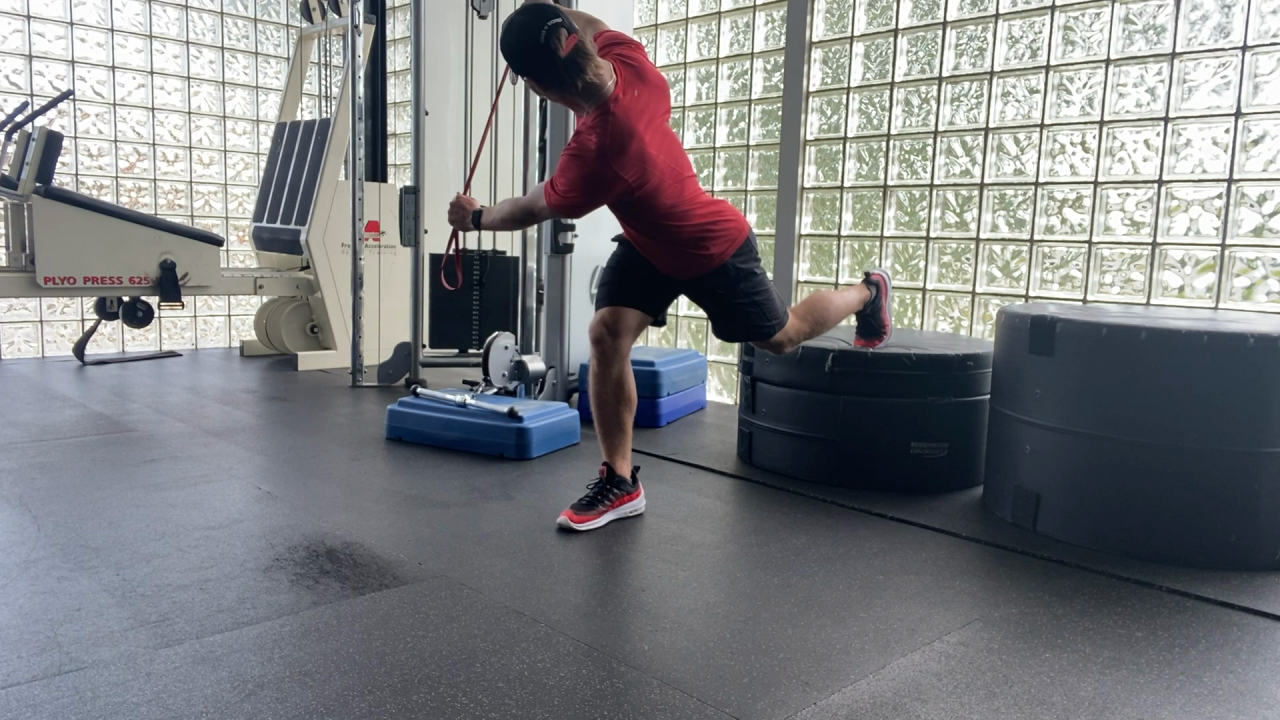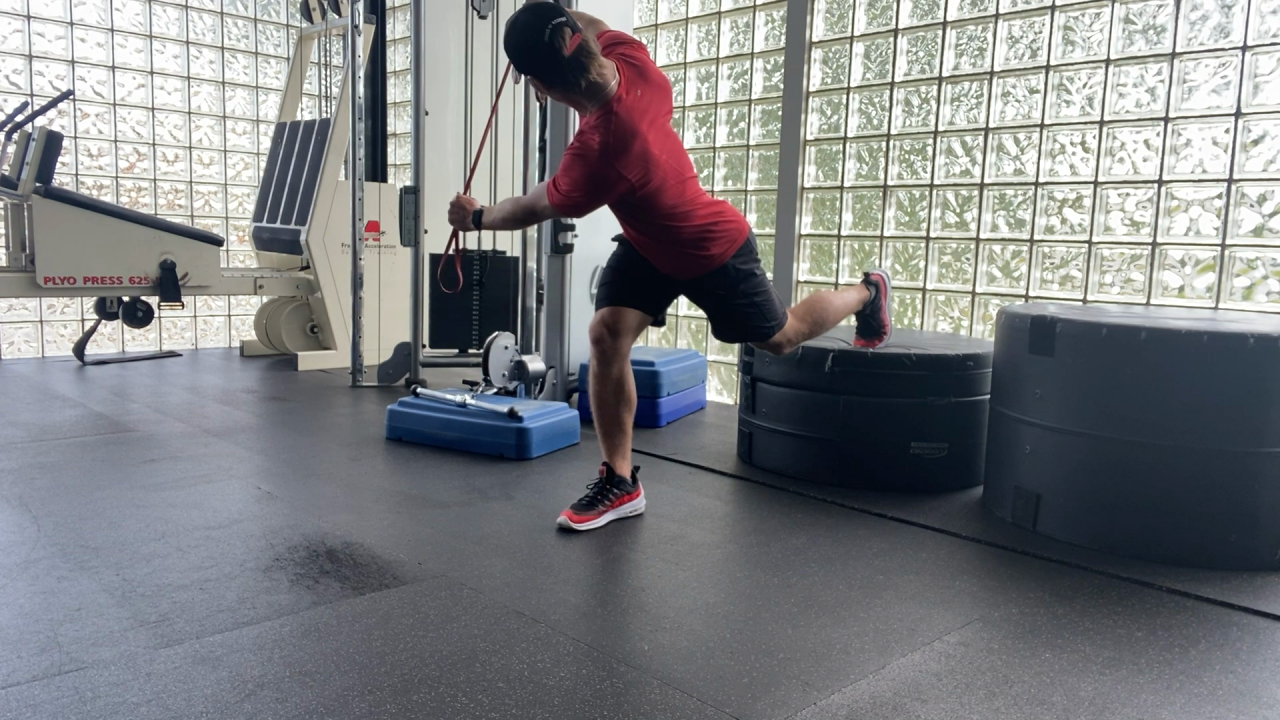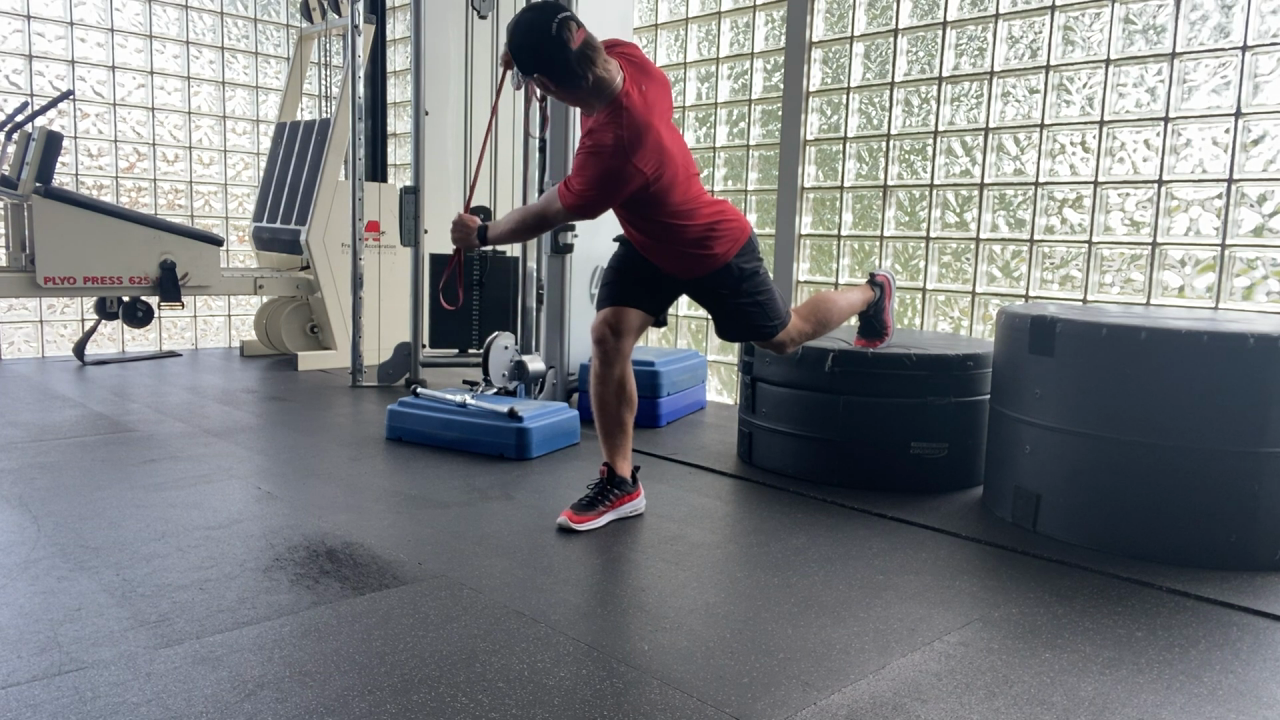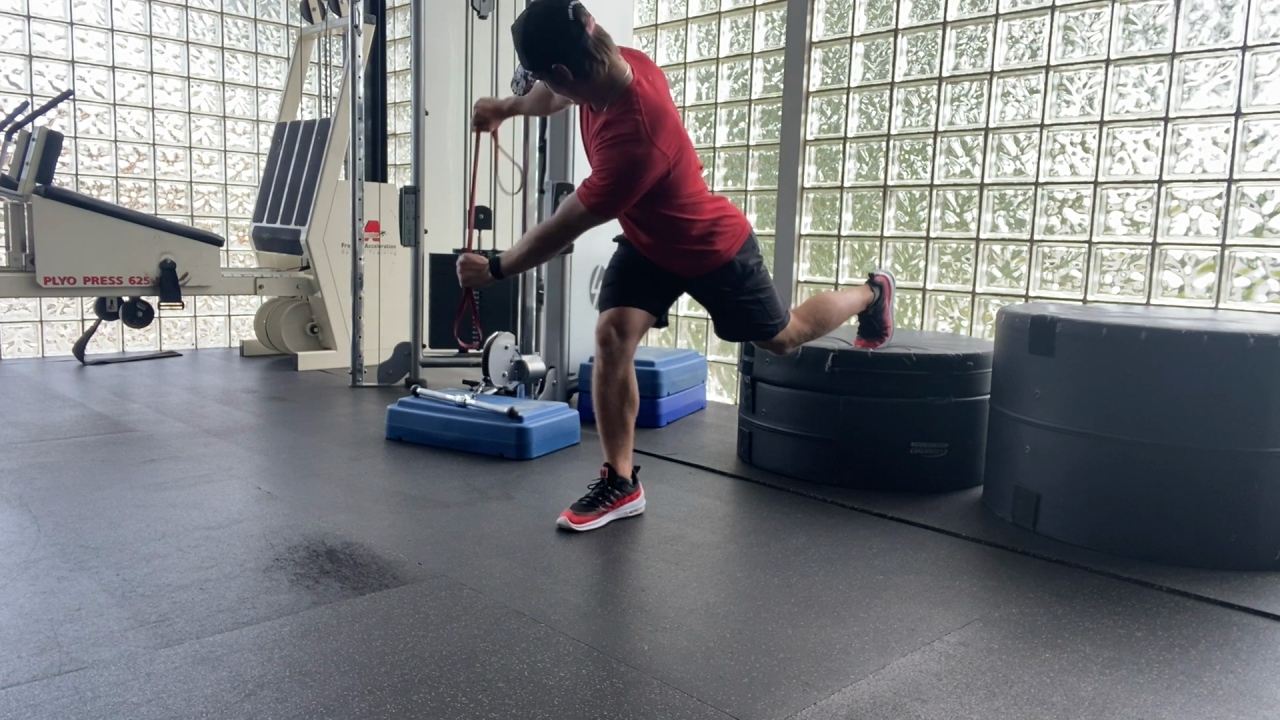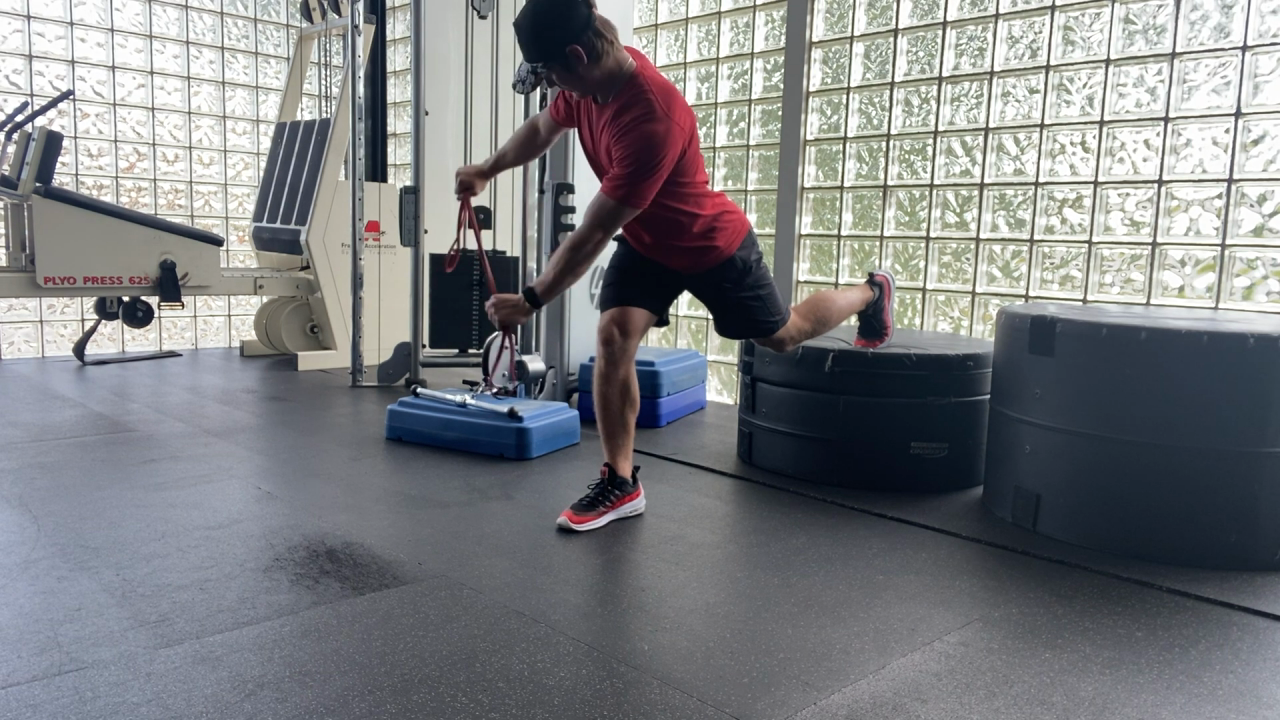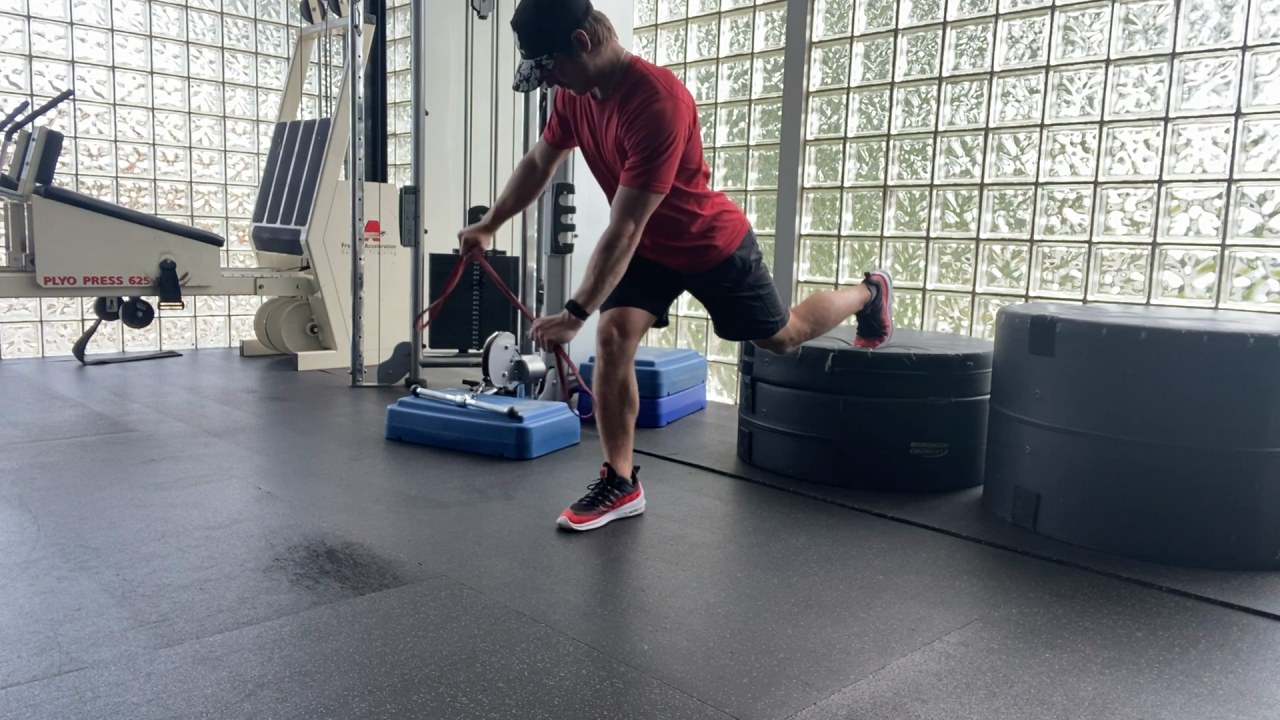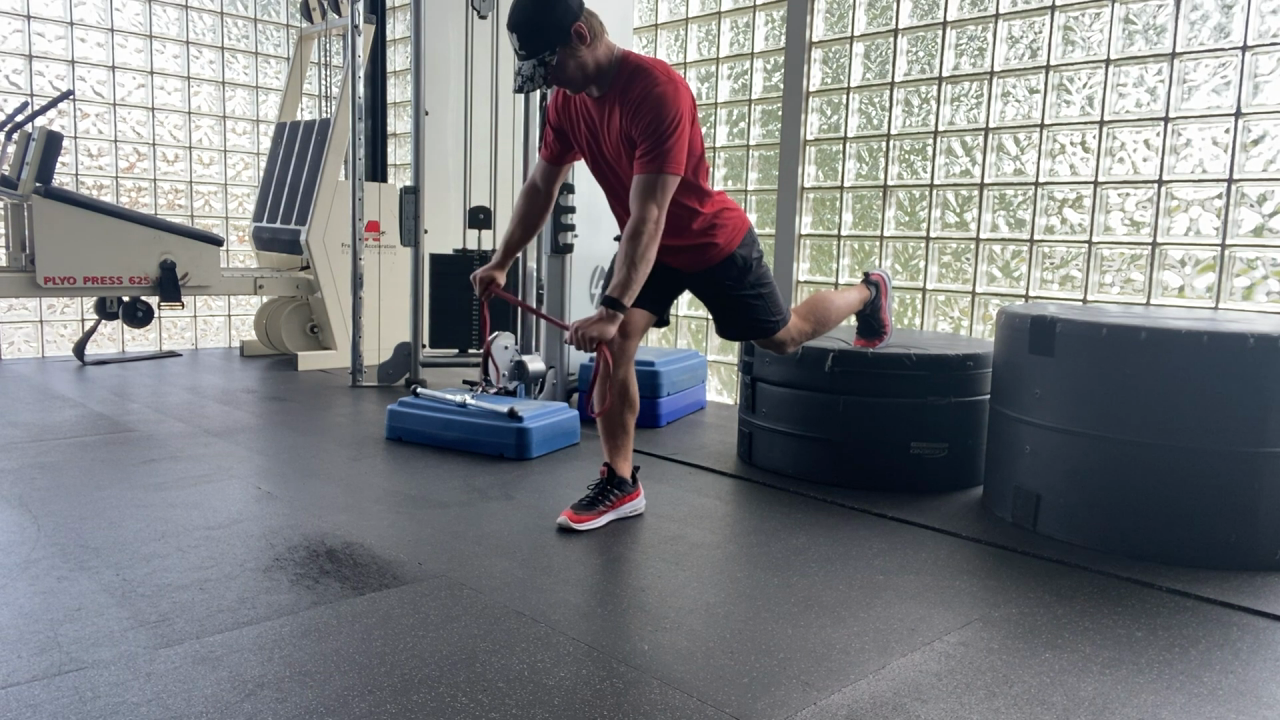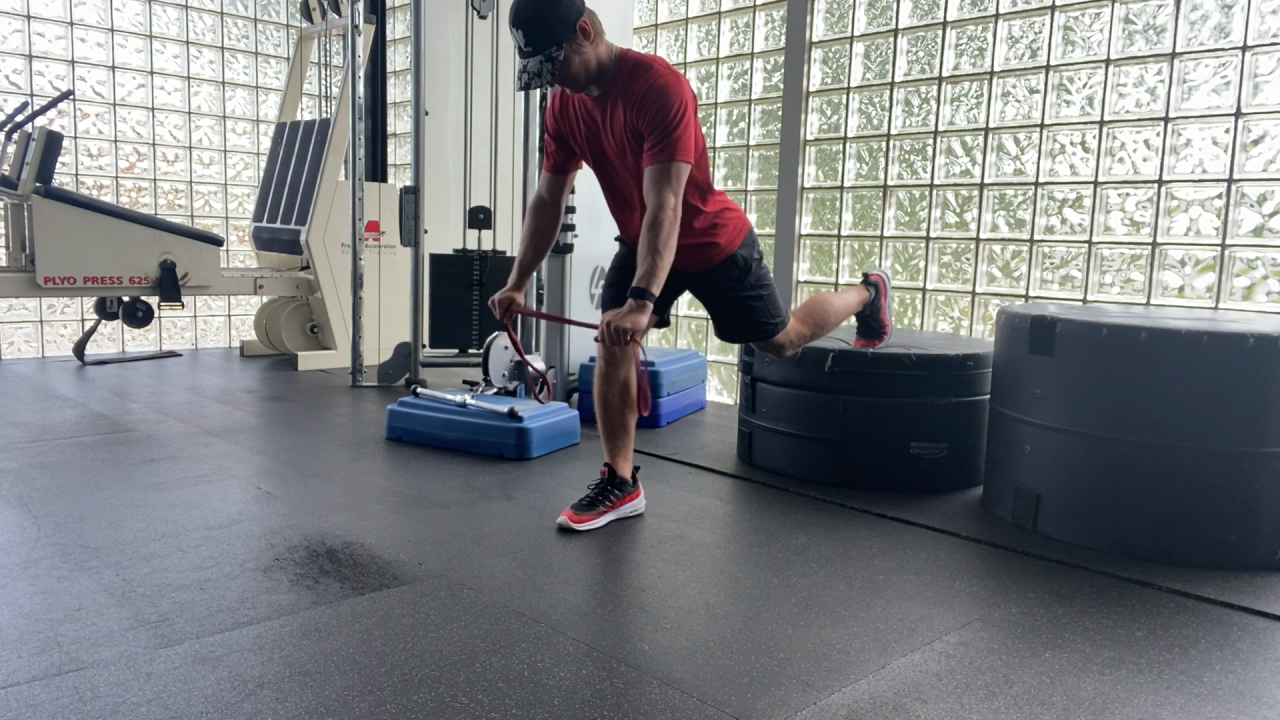
dt=0.2s
person 1, frame 1
left shoulder: (596, 152)
right shoulder: (624, 56)
left elbow: (532, 209)
left wrist: (474, 218)
left hip: (712, 249)
right hip: (649, 241)
left knee: (782, 337)
right knee: (606, 335)
left ankle: (868, 291)
right ankle: (621, 482)
person 1, frame 2
left shoulder: (601, 151)
right shoulder: (628, 57)
left elbow: (535, 208)
left wrist: (476, 217)
left hip: (712, 250)
right hip: (649, 241)
left knee: (779, 337)
right knee: (606, 335)
left ankle: (868, 291)
right ankle: (621, 483)
person 1, frame 3
left shoulder: (615, 147)
right shoulder: (623, 59)
left elbow: (544, 216)
left wrist: (481, 234)
right wrist: (531, 43)
left hip: (712, 250)
right hip: (648, 242)
left knee: (782, 337)
right knee: (607, 336)
left ankle: (872, 293)
right ankle: (620, 482)
person 1, frame 4
left shoulder: (637, 138)
right shoulder: (614, 64)
left elbow: (562, 228)
right elbow: (551, 97)
left wrist: (492, 268)
right wrist: (505, 107)
left hip: (712, 247)
right hip: (646, 243)
left knee: (781, 338)
right knee: (611, 337)
left ankle: (871, 293)
right ankle: (621, 483)
person 1, frame 5
left shoulder: (653, 119)
right shoulder: (585, 86)
left elbow: (593, 233)
right elbow: (541, 131)
left wrist: (530, 299)
right wrist: (486, 170)
left hip: (712, 244)
right hip: (645, 243)
left knee: (781, 334)
right knee: (613, 337)
left ankle: (871, 292)
right ankle: (620, 483)
person 1, frame 6
left shoulder: (657, 103)
right shoulder: (574, 94)
left elbow: (625, 229)
right elbow: (538, 164)
left wrist: (574, 314)
right wrist: (488, 224)
left hip: (712, 243)
right hip: (648, 248)
left knee: (780, 337)
right knee: (612, 339)
left ankle: (868, 292)
right ankle: (620, 483)
person 1, frame 7
left shoulder: (657, 91)
right shoulder: (566, 101)
left elbow: (649, 217)
right elbow: (541, 186)
left wrist: (614, 308)
right wrist: (501, 261)
left hip: (714, 242)
right hip: (647, 244)
left knee: (782, 337)
right knee: (613, 345)
left ankle: (868, 292)
right ankle: (621, 483)
person 1, frame 8
left shoulder: (658, 87)
right shoulder: (564, 107)
left elbow: (664, 208)
right elbow: (547, 199)
left wrist: (643, 302)
right wrist: (517, 283)
left hip: (713, 241)
right hip: (640, 241)
left knee: (781, 339)
right knee: (612, 344)
left ankle: (868, 292)
right ankle: (621, 483)
